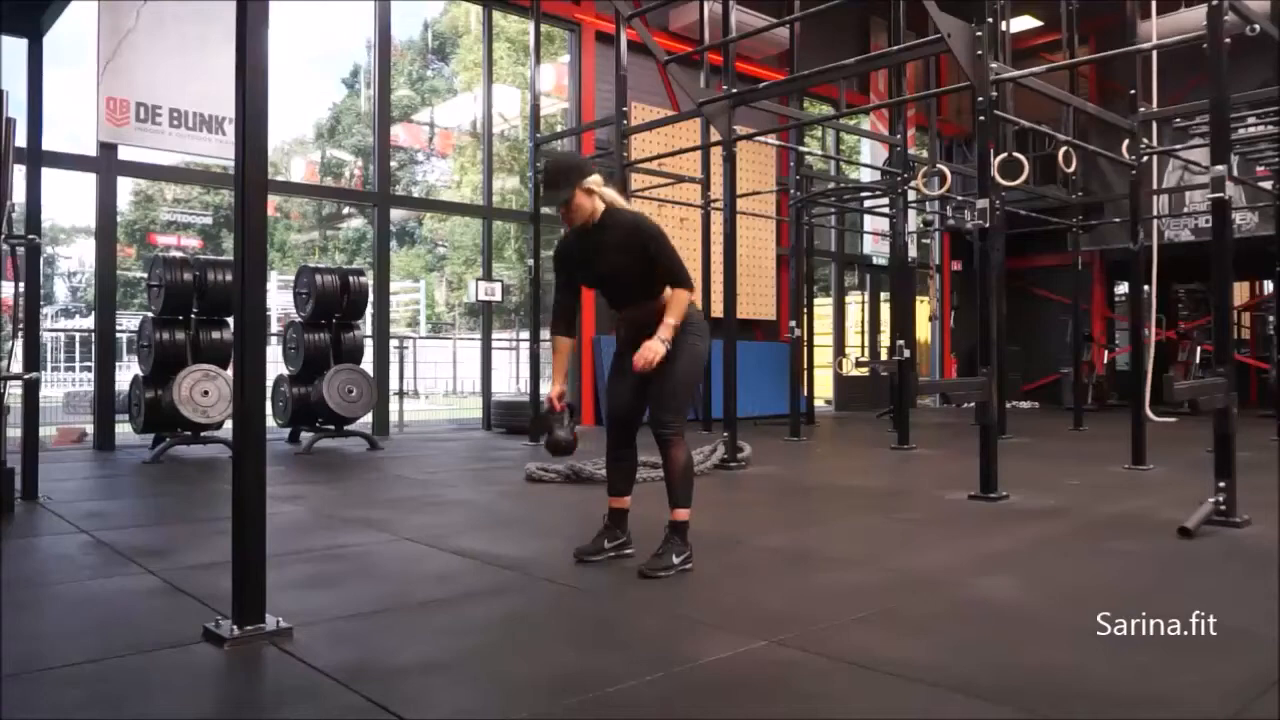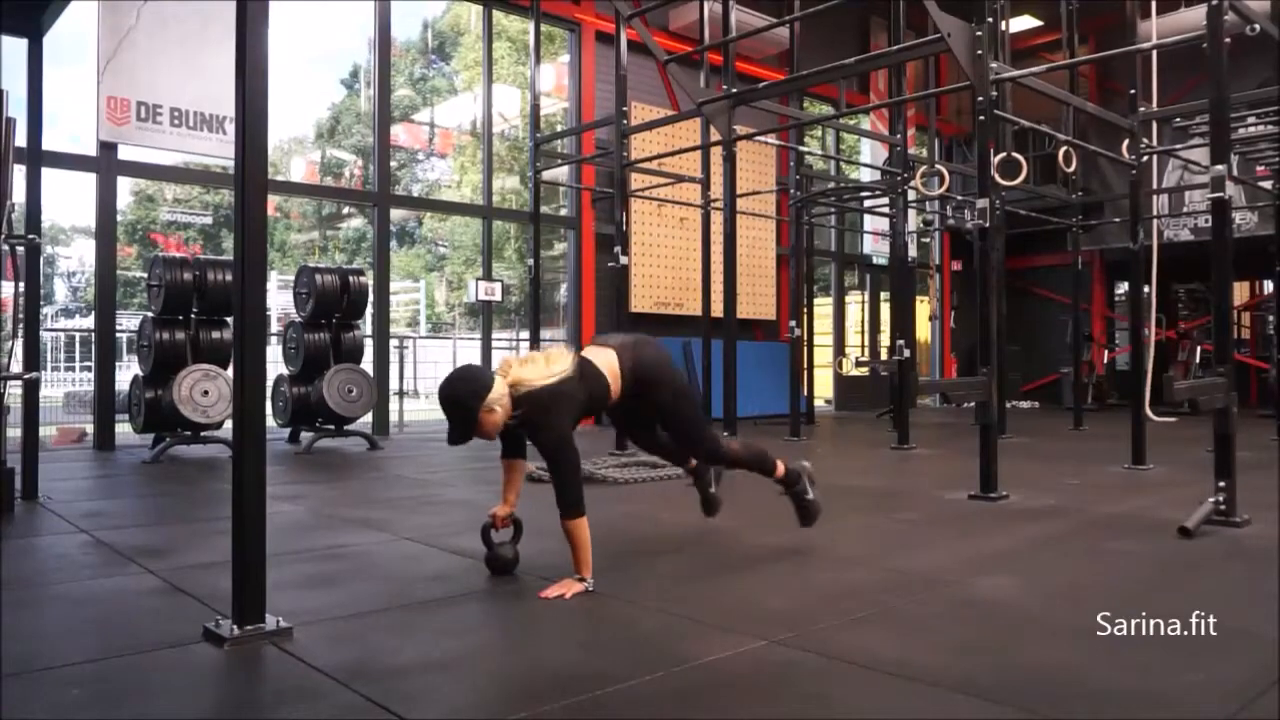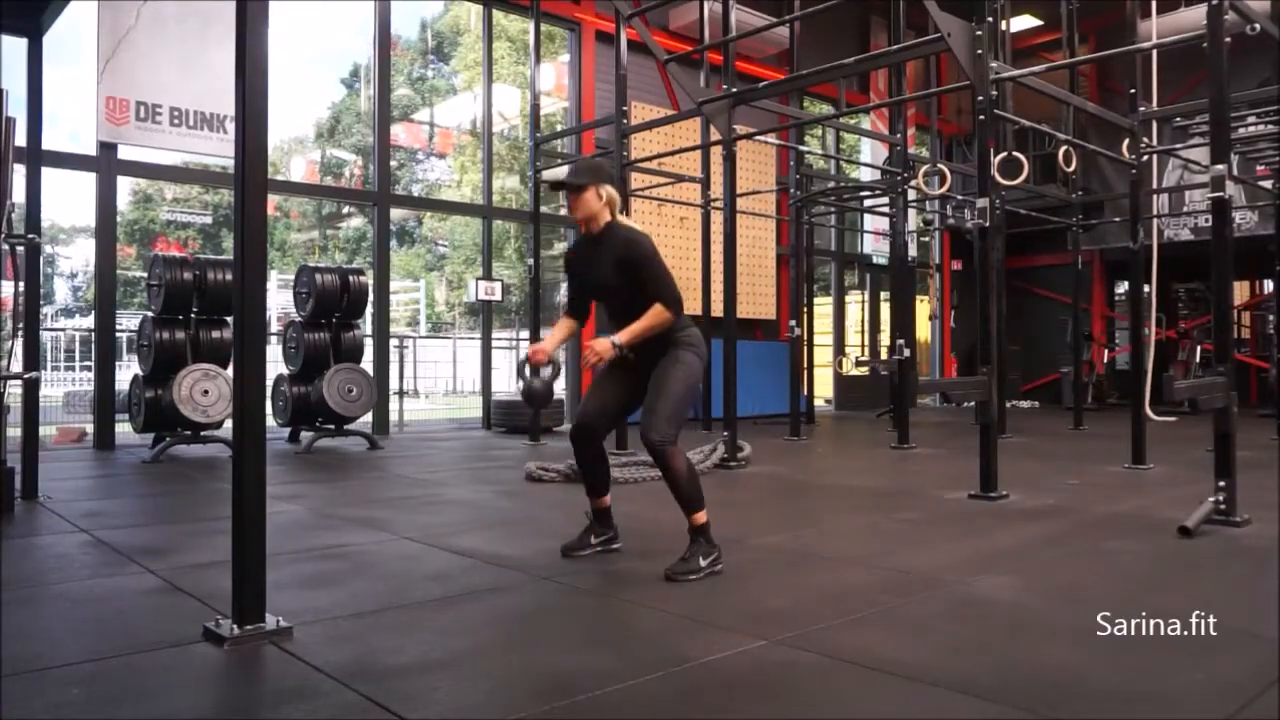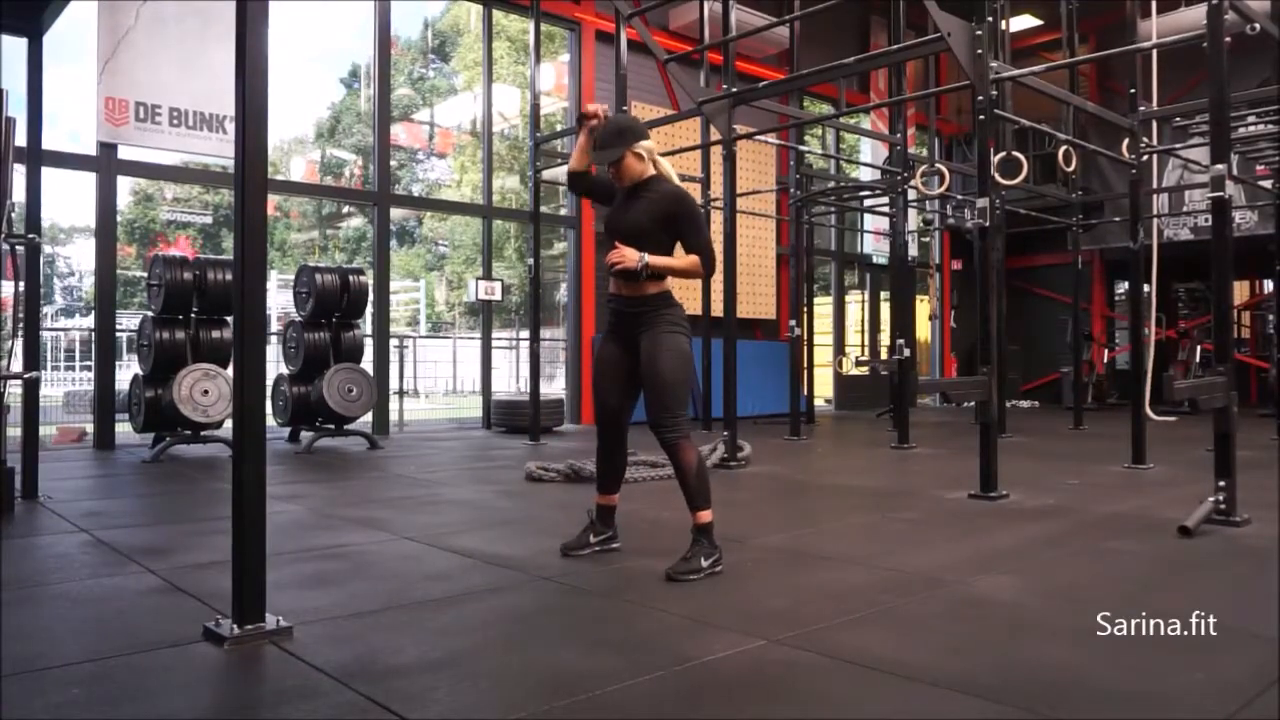
dt=1s
person 1, frame 1
left shoulder: (634, 226)
right shoulder: (570, 249)
left elbow: (683, 284)
right elbow: (564, 317)
left wrist: (661, 339)
right wrist: (558, 381)
left hip: (678, 328)
right hip: (632, 334)
left knee: (667, 425)
right knee: (619, 424)
left ankle: (679, 542)
right ankle: (616, 531)
person 1, frame 2
left shoulder: (550, 412)
right shoulder: (505, 392)
left elbow: (570, 495)
right elbow: (513, 448)
left wrist: (583, 577)
right wrist: (508, 503)
left hip: (646, 365)
right hip: (619, 360)
left knee: (704, 445)
right knee: (646, 438)
left ankle: (793, 478)
right ankle: (701, 471)
person 1, frame 3
left shoulder: (629, 241)
right shoulder: (578, 253)
left elbow: (671, 304)
right elbow: (576, 314)
left wrist: (616, 342)
right wrist: (548, 344)
left hip: (677, 347)
right hip: (633, 354)
left knee: (657, 437)
right knee: (585, 428)
left ankle: (706, 544)
right ankle: (603, 527)
person 1, frame 4
left shoulder: (671, 196)
right shoulder: (622, 193)
left elbow: (705, 263)
right elbow: (577, 179)
left wrist: (645, 260)
right wrist: (589, 129)
left hip: (659, 323)
right hip: (618, 324)
left knee: (670, 430)
right knee: (608, 425)
left ankle: (707, 544)
right ankle: (604, 526)
